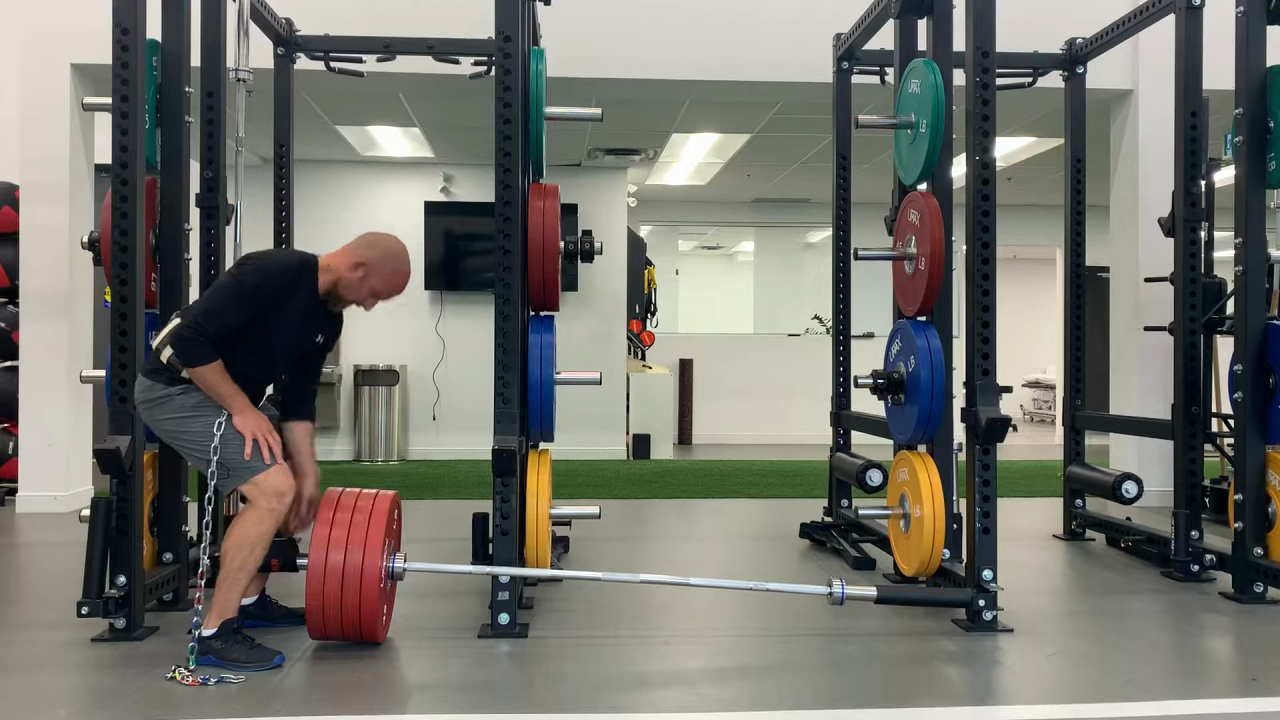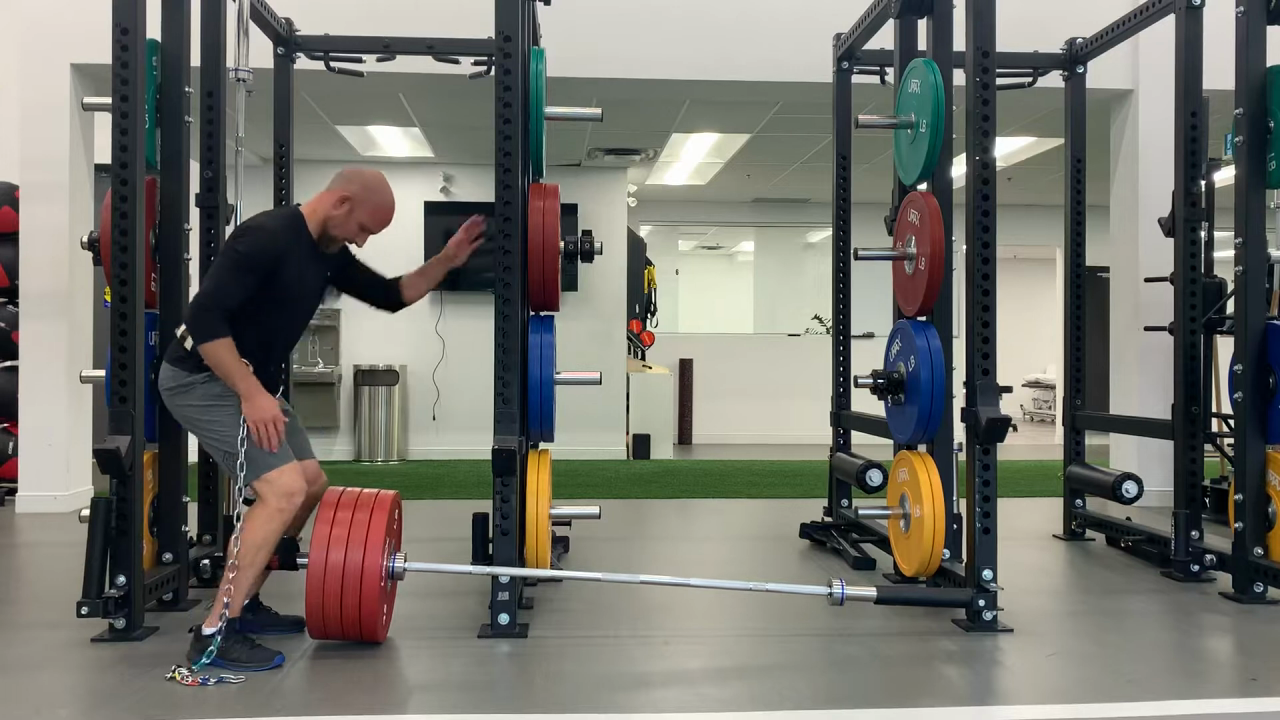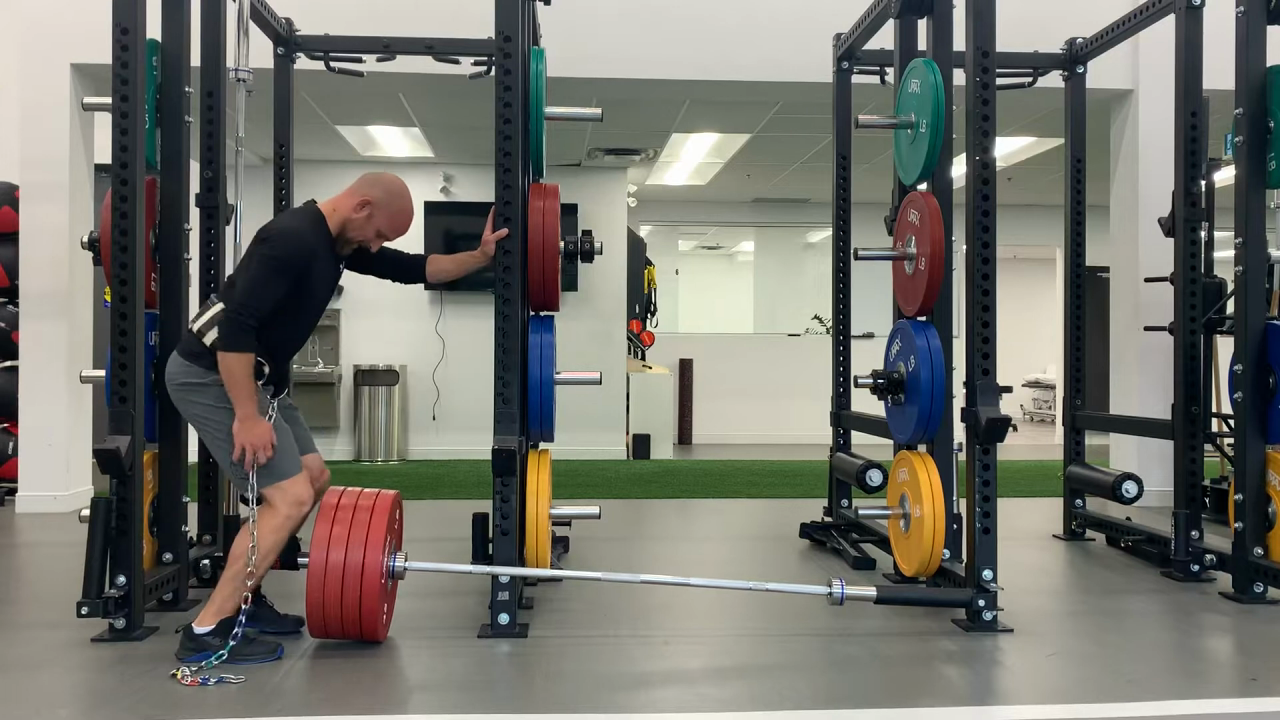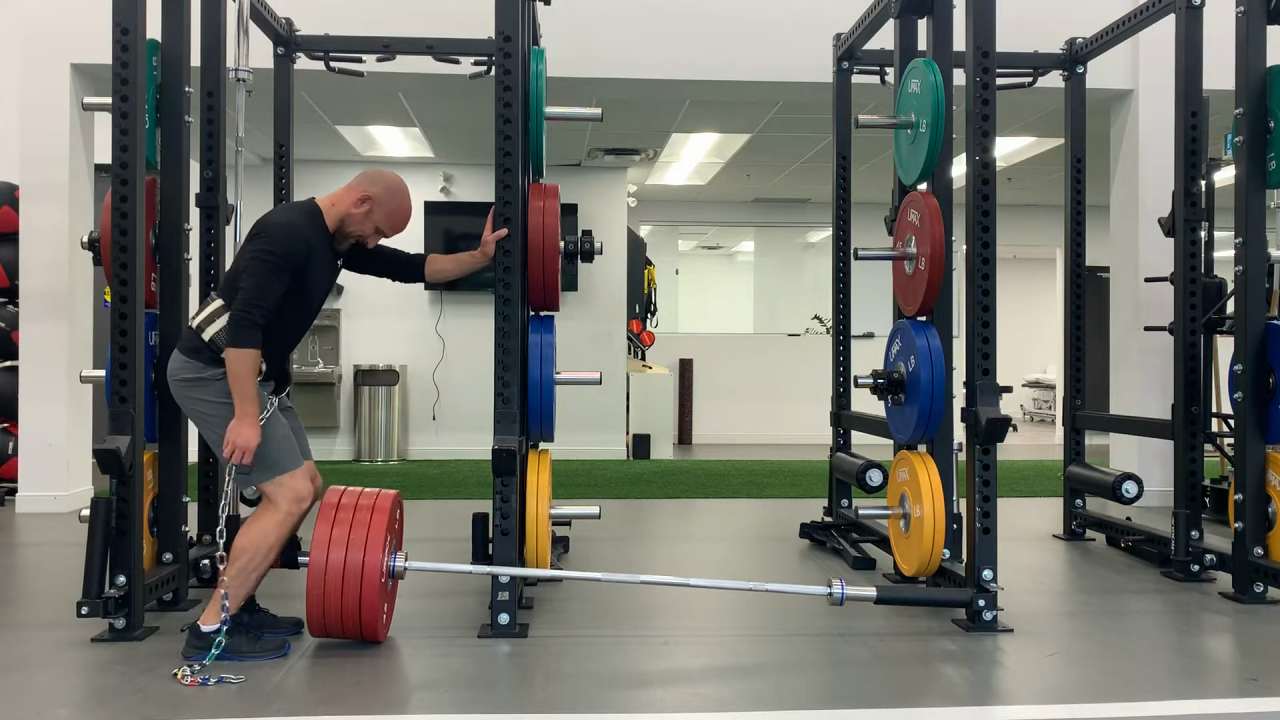
dt=0.5s
person 1, frame 1
left shoulder: (327, 317)
right shoulder: (271, 274)
left elbow: (298, 402)
right elbow: (192, 339)
left wrist: (308, 475)
right wrist: (243, 408)
left hip: (229, 392)
right hip: (176, 387)
left knee: (299, 480)
right knee: (273, 491)
left ankle: (249, 600)
right ankle: (214, 633)
person 1, frame 2
left shoulder: (328, 251)
right shoulder: (267, 236)
left elbow: (388, 295)
right elbow: (203, 317)
left wrist: (444, 262)
right wrist: (251, 393)
left hip: (250, 380)
right hip: (203, 378)
left knee: (311, 485)
right knee: (285, 490)
left ankle: (242, 603)
right ankle: (215, 633)
person 1, frame 3
left shoulder: (337, 242)
right shoulder: (294, 238)
left elbow: (411, 269)
right elbow: (238, 327)
left wrist: (480, 256)
right wrist: (248, 416)
left hip: (253, 375)
right hip: (211, 375)
left knee: (313, 480)
right knee: (291, 497)
left ankle: (243, 600)
right ankle: (206, 631)
person 1, frame 4
left shoulder: (336, 240)
right shoulder: (288, 231)
left elbow: (410, 268)
right elbow: (243, 322)
left wrist: (480, 257)
right wrist: (245, 417)
left hip: (255, 374)
right hip: (211, 371)
left knee: (306, 488)
right knee: (290, 495)
left ankle: (239, 605)
right ankle: (211, 629)
